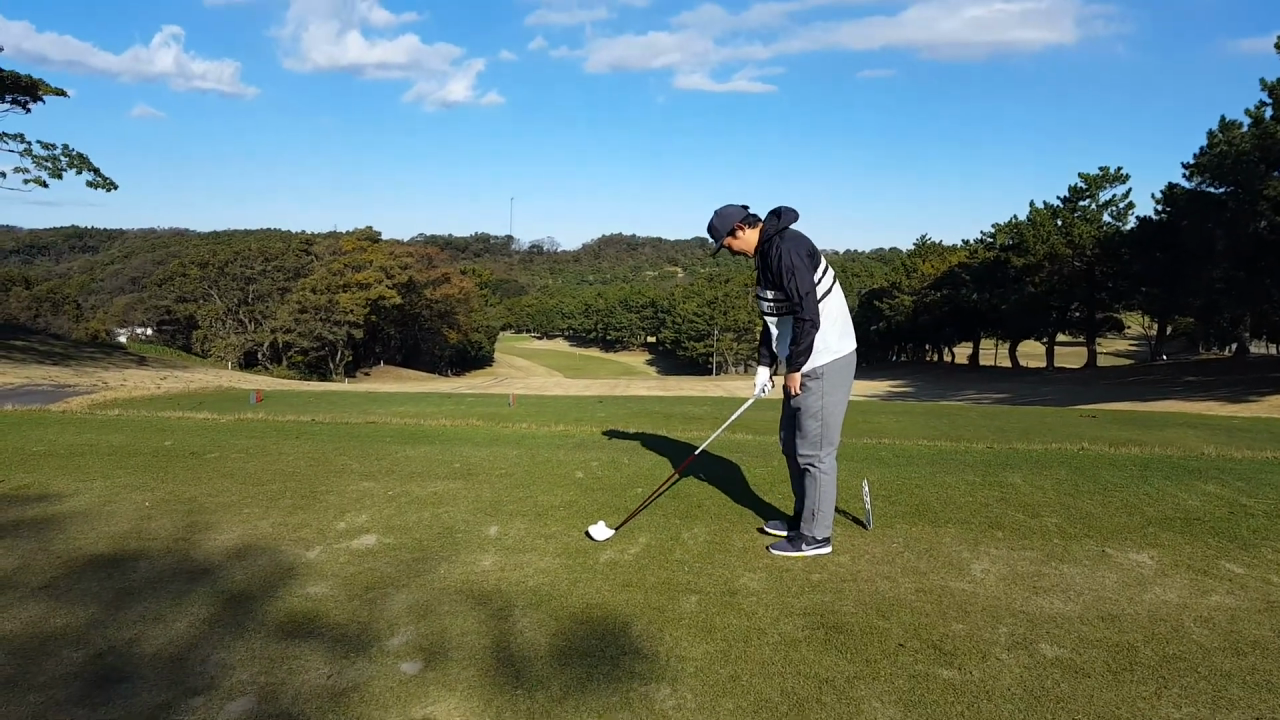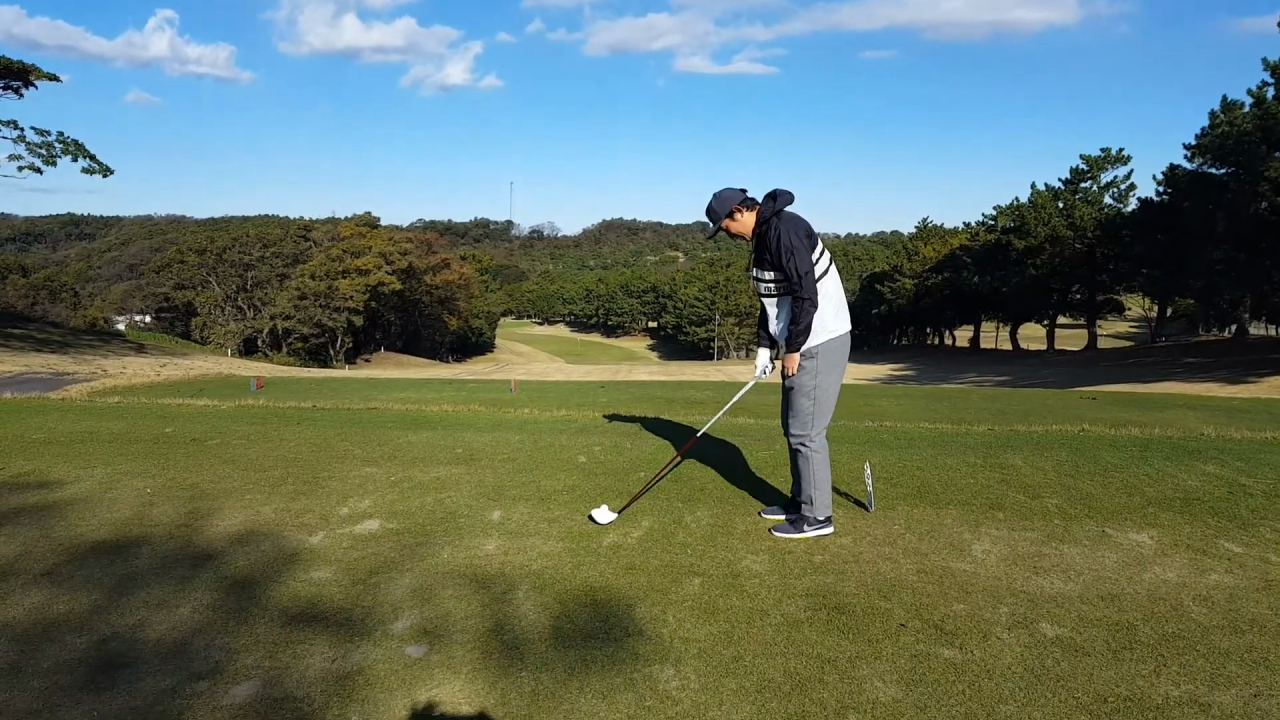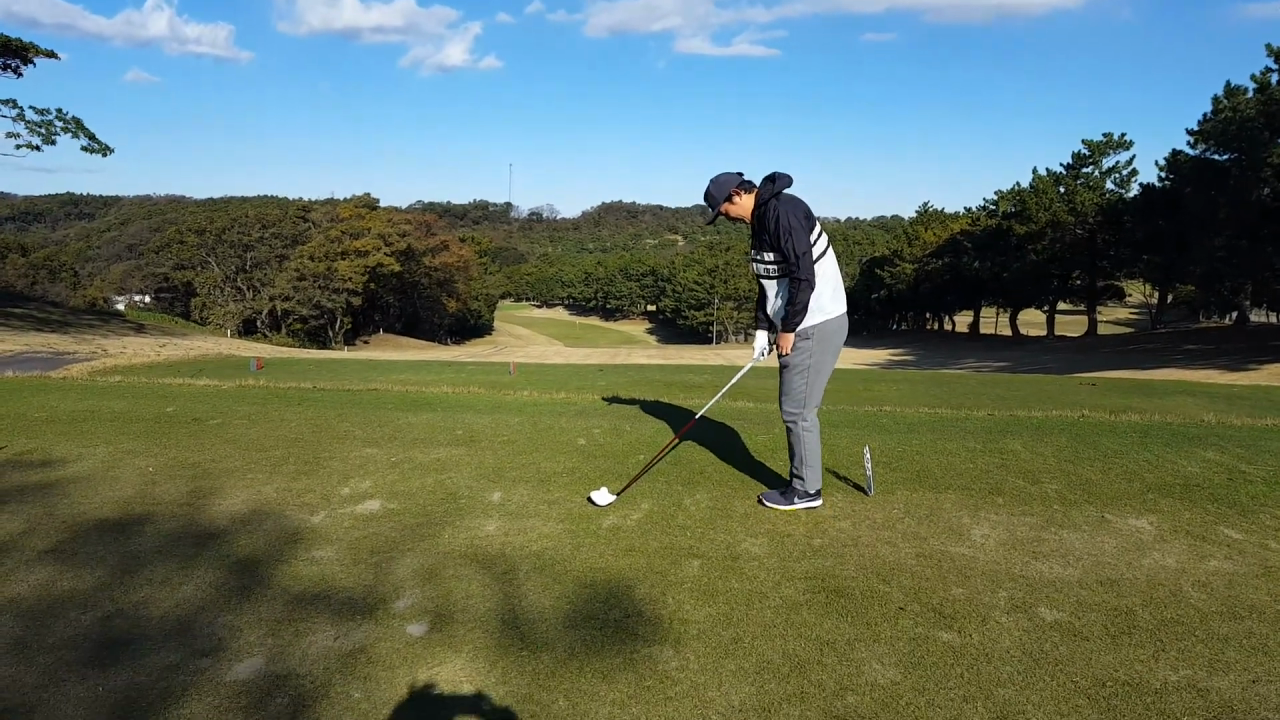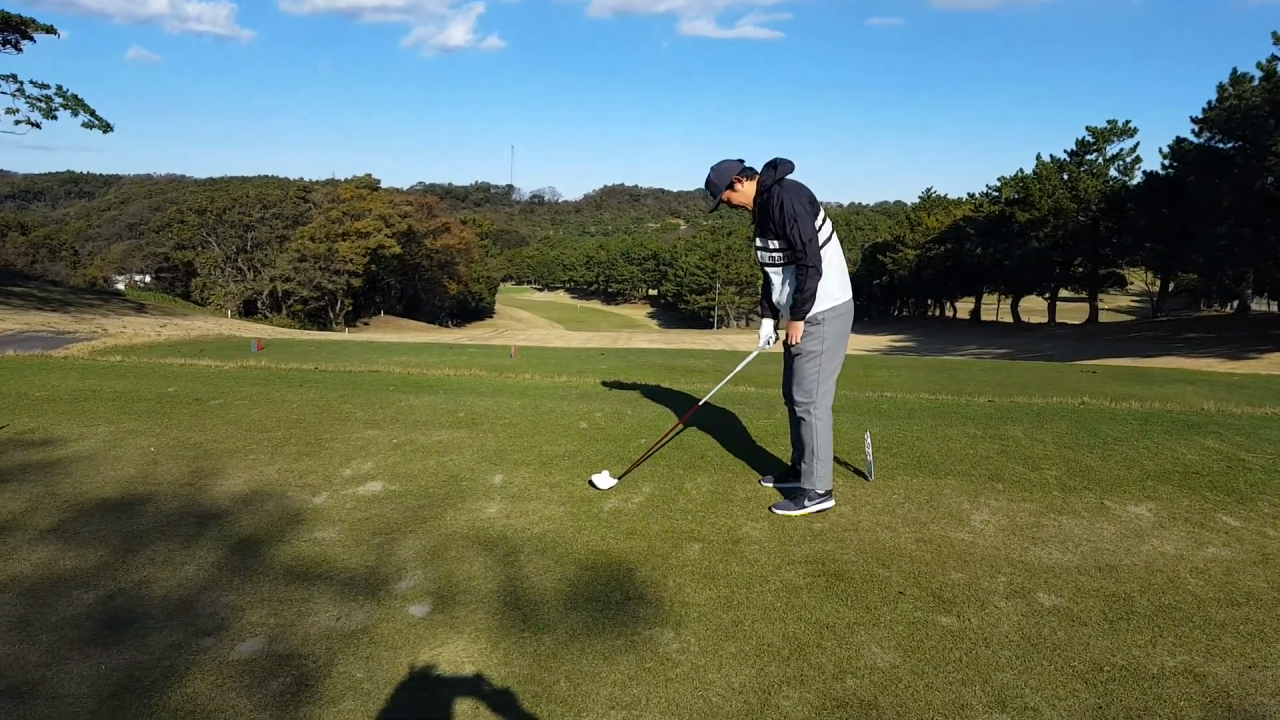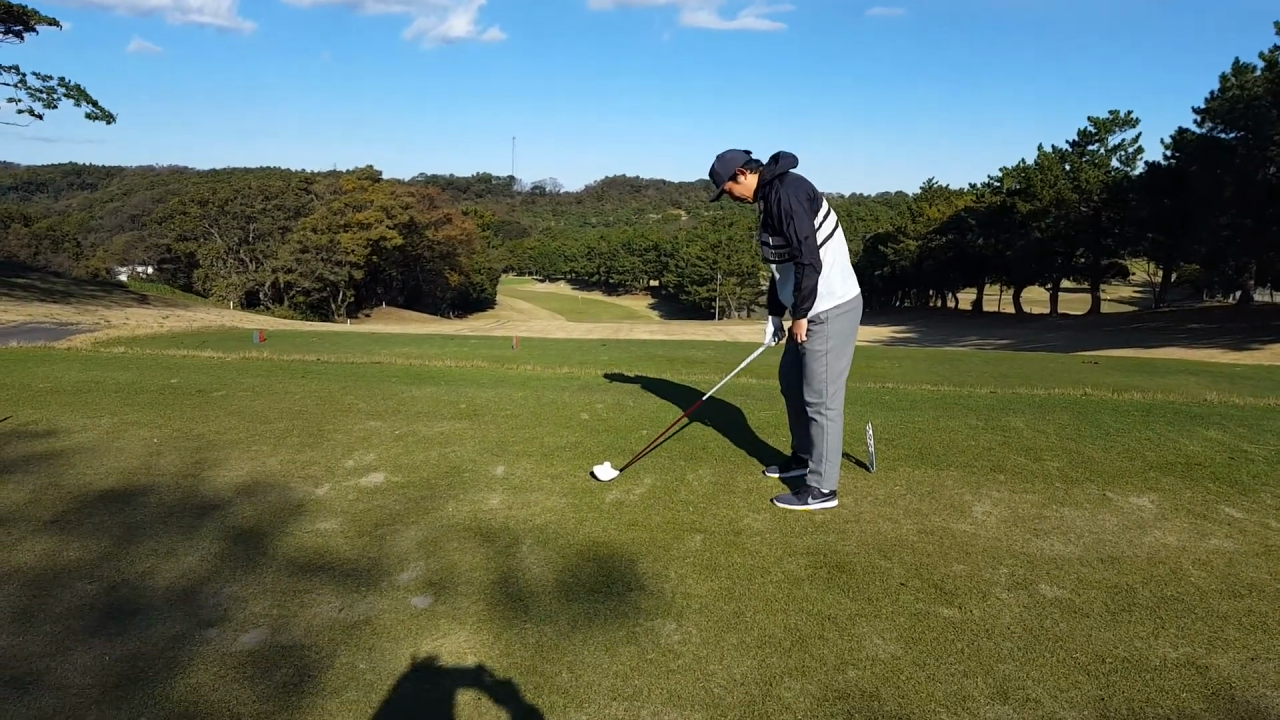
dt=0.3s
person 1, frame 1
left shoulder: (787, 249)
right shoulder: (767, 252)
left elbow: (808, 316)
right elbow: (775, 315)
left wrist: (793, 367)
right wrist: (765, 365)
left hip: (823, 361)
right hip: (805, 362)
left knee: (814, 451)
right knee: (792, 443)
left ankle: (815, 535)
right ankle: (802, 519)
person 1, frame 2
left shoulder: (784, 229)
right shoulder: (764, 236)
left elbow: (807, 295)
right elbow: (771, 299)
left wrist: (792, 348)
right wrist: (765, 347)
left hip: (818, 343)
right hip: (802, 343)
left knee: (806, 430)
right knee: (794, 426)
left ankle: (817, 516)
right ankle: (802, 502)
person 1, frame 3
left shoulder: (783, 211)
right shoulder: (761, 219)
left elbow: (804, 276)
right elbow: (769, 281)
left wrist: (787, 328)
right wrist: (763, 329)
left hip: (816, 323)
right hip: (801, 324)
left knee: (798, 409)
right knee: (793, 408)
left ankle: (808, 489)
right ankle: (800, 483)
person 1, frame 4
left shoulder: (787, 196)
right shoulder: (764, 206)
left elbow: (811, 262)
right elbow: (773, 268)
left wrist: (797, 317)
right wrist: (769, 317)
left hip: (823, 312)
right hip: (806, 312)
left knee: (811, 399)
right knee: (795, 394)
left ankle: (818, 491)
right ankle: (801, 471)
person 1, frame 5
left shoulder: (787, 192)
right shoulder: (771, 196)
left elbow: (809, 260)
left wrist: (799, 314)
right wrist: (775, 314)
left hip: (829, 308)
right hip: (813, 308)
left knee: (821, 398)
right knee: (792, 381)
left ankle: (822, 488)
right ankle: (803, 457)
